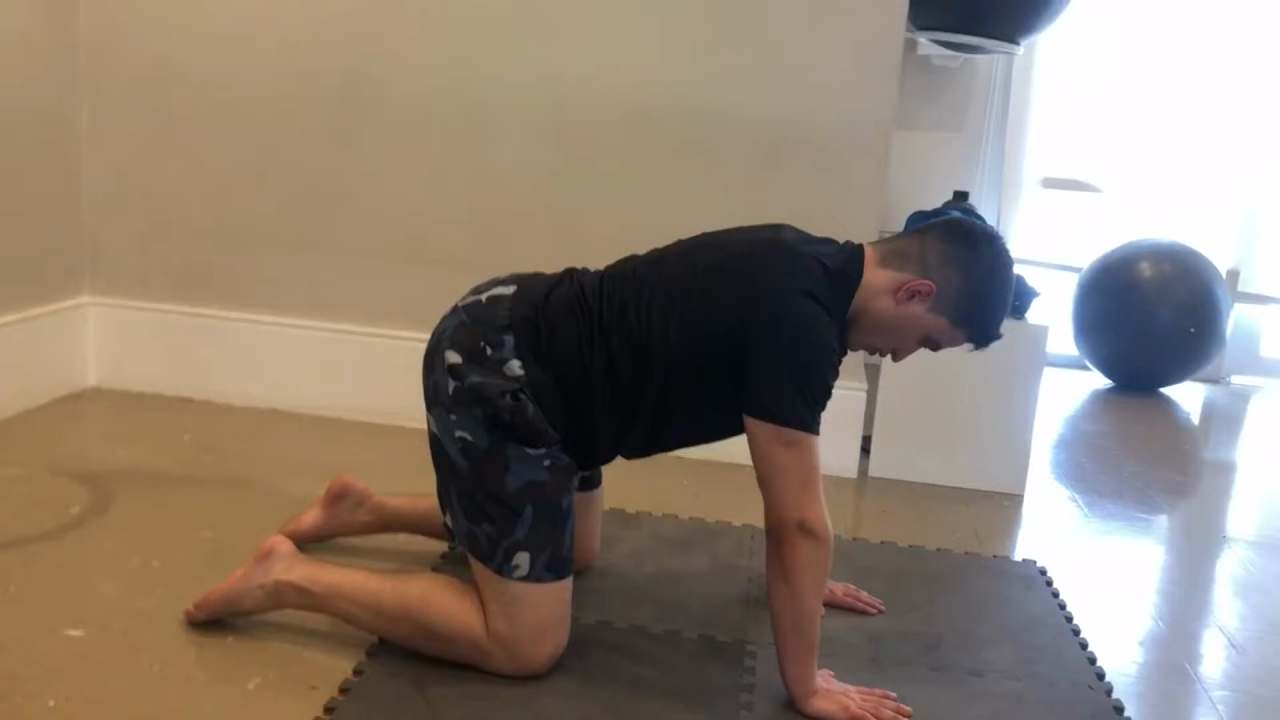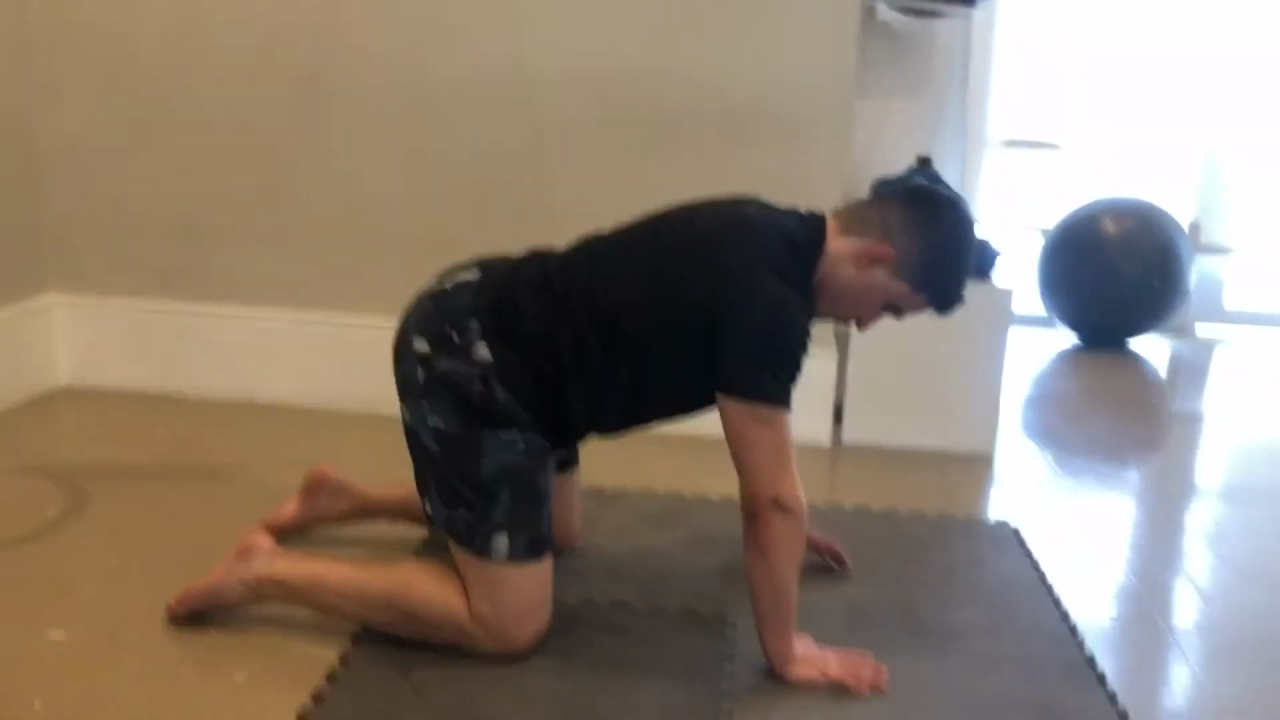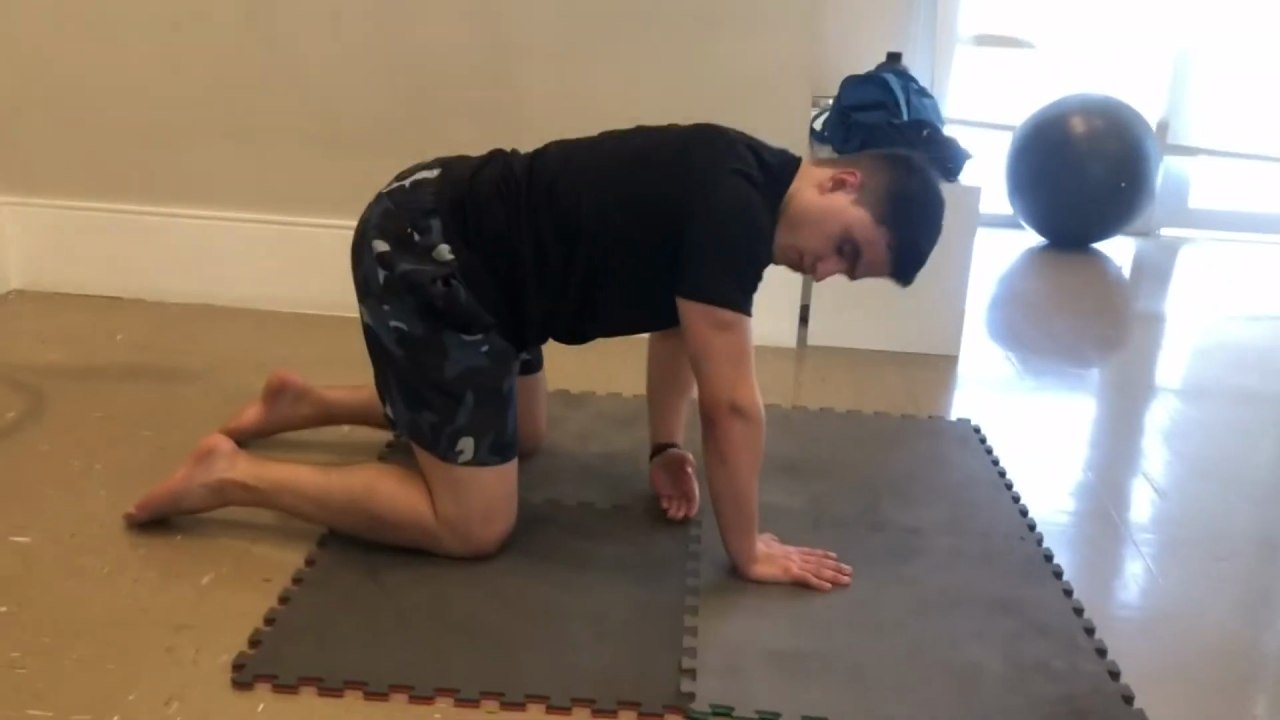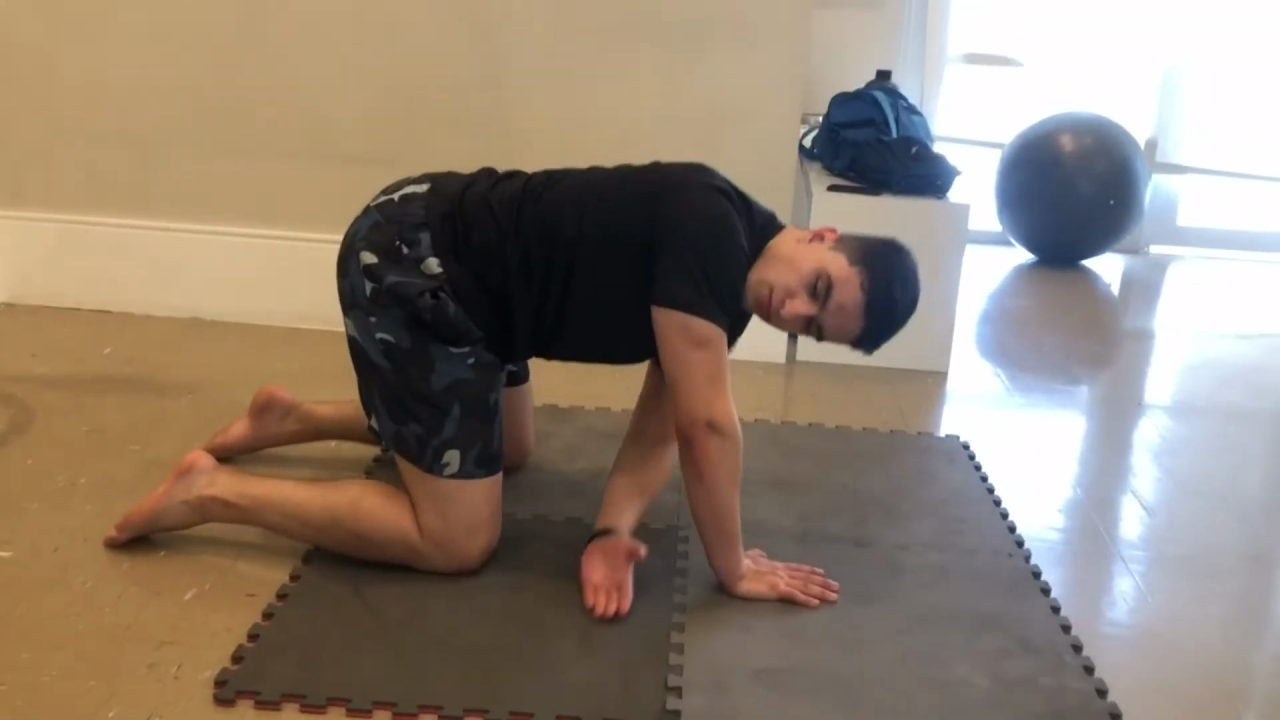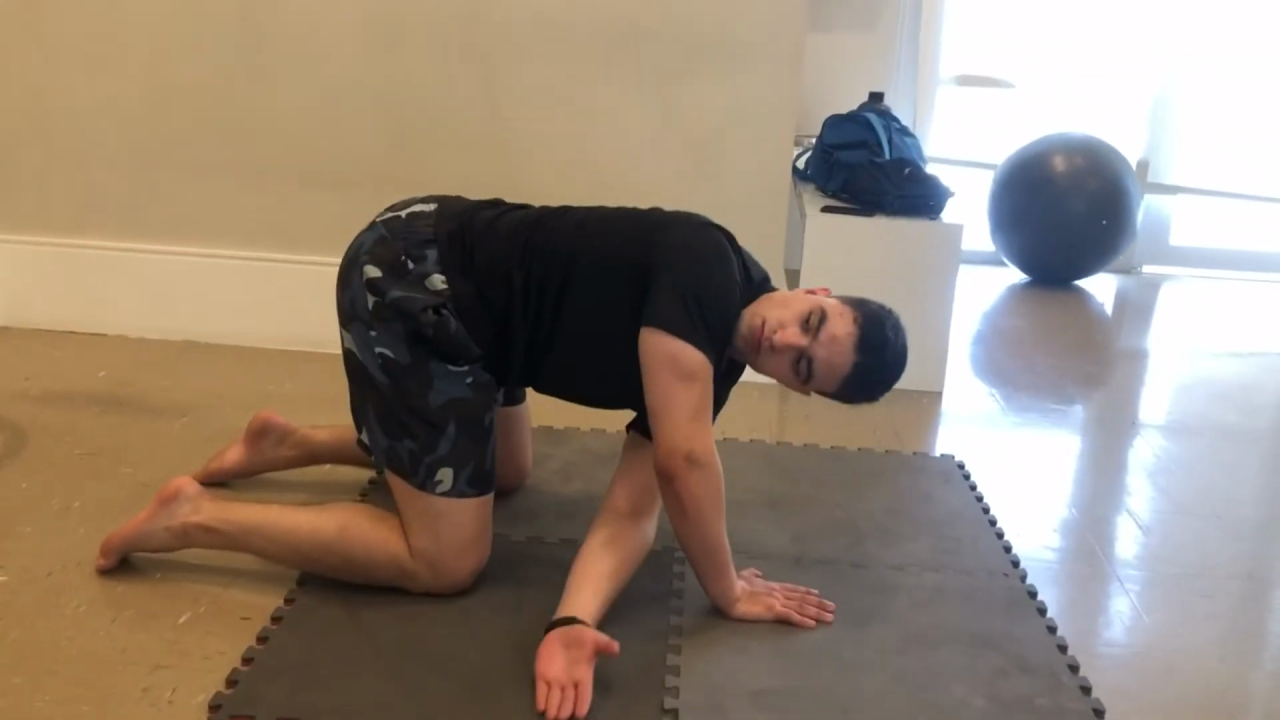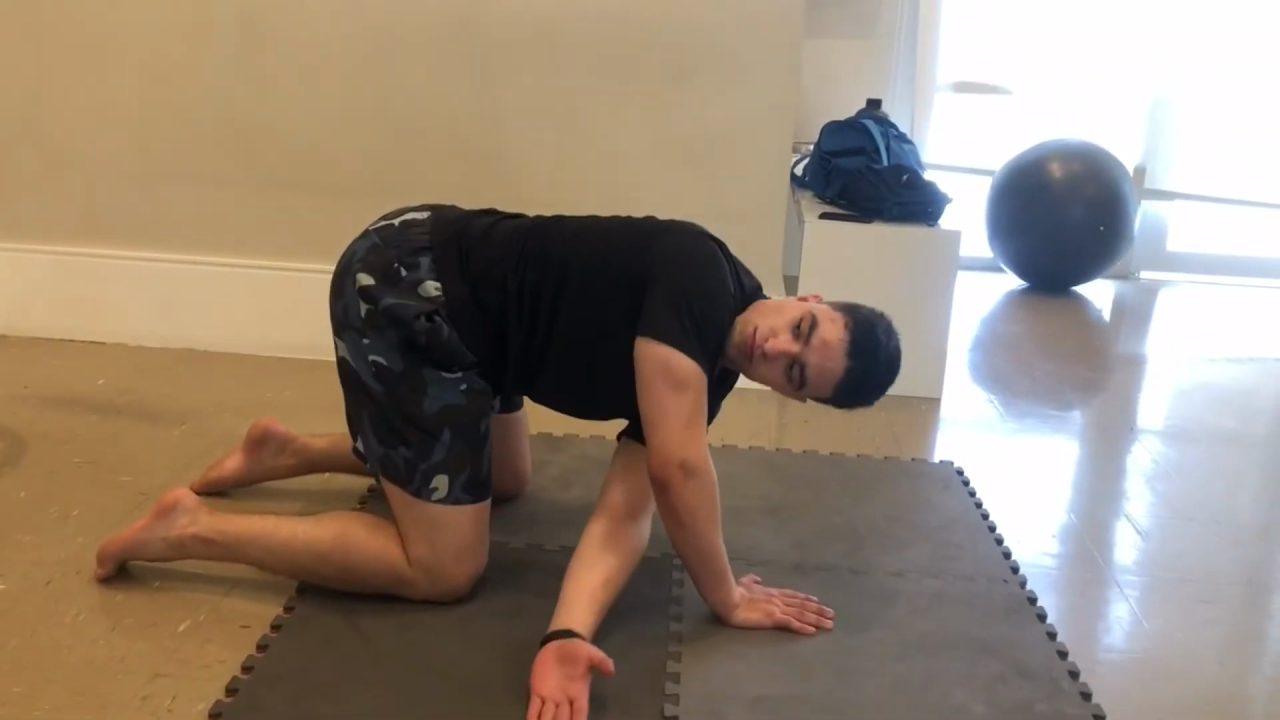
dt=0.4s
person 1, frame 1
left shoulder: (810, 277)
right shoulder: (801, 317)
right elbow: (798, 522)
left wrist: (802, 578)
left hip: (516, 341)
right hip: (493, 374)
left knee: (572, 553)
right knee: (525, 643)
left ankle: (365, 507)
right ankle: (289, 578)
person 1, frame 2
left shoulder: (772, 246)
right shoulder: (768, 293)
left elbow: (748, 444)
right elbow: (772, 499)
left wrist: (781, 533)
right wrist: (786, 653)
left hip: (485, 340)
right hip: (465, 360)
left knee: (556, 535)
right knee: (509, 624)
left ankle: (344, 496)
right ankle: (269, 570)
person 1, frame 3
left shoulder: (744, 195)
right shoulder: (733, 204)
left elbow: (675, 320)
right elbow: (731, 404)
left wrist: (666, 448)
right wrist: (748, 551)
left hip: (452, 244)
right hip: (421, 256)
left knee: (520, 437)
right knee: (475, 525)
left ankle: (307, 401)
right ankle: (234, 476)
person 1, frame 4
left shoulder: (727, 298)
right shoulder: (709, 226)
left elbow: (661, 431)
right elbow: (706, 424)
left wrist: (611, 533)
right wrist: (733, 569)
left hip: (444, 270)
right hip: (407, 265)
left knee: (507, 450)
right knee: (458, 539)
left ankle: (293, 416)
right ankle: (214, 490)
person 1, frame 5
left shoulder: (713, 360)
right shoulder: (708, 268)
left elbow: (630, 508)
right elbow: (684, 460)
left wrist: (571, 624)
right wrist: (728, 591)
left hip: (441, 290)
right hip: (409, 279)
left knee: (504, 472)
right knee: (447, 559)
left ankle: (288, 440)
right ankle: (198, 516)
person 1, frame 6
left shoulder: (709, 363)
right shoulder: (697, 277)
left elbow: (626, 509)
right elbow: (678, 468)
left wrist: (568, 633)
right wrist: (727, 597)
left hip: (432, 299)
right hip: (401, 290)
left knee: (505, 480)
right knee: (445, 567)
left ankle: (286, 449)
right ankle: (193, 529)
